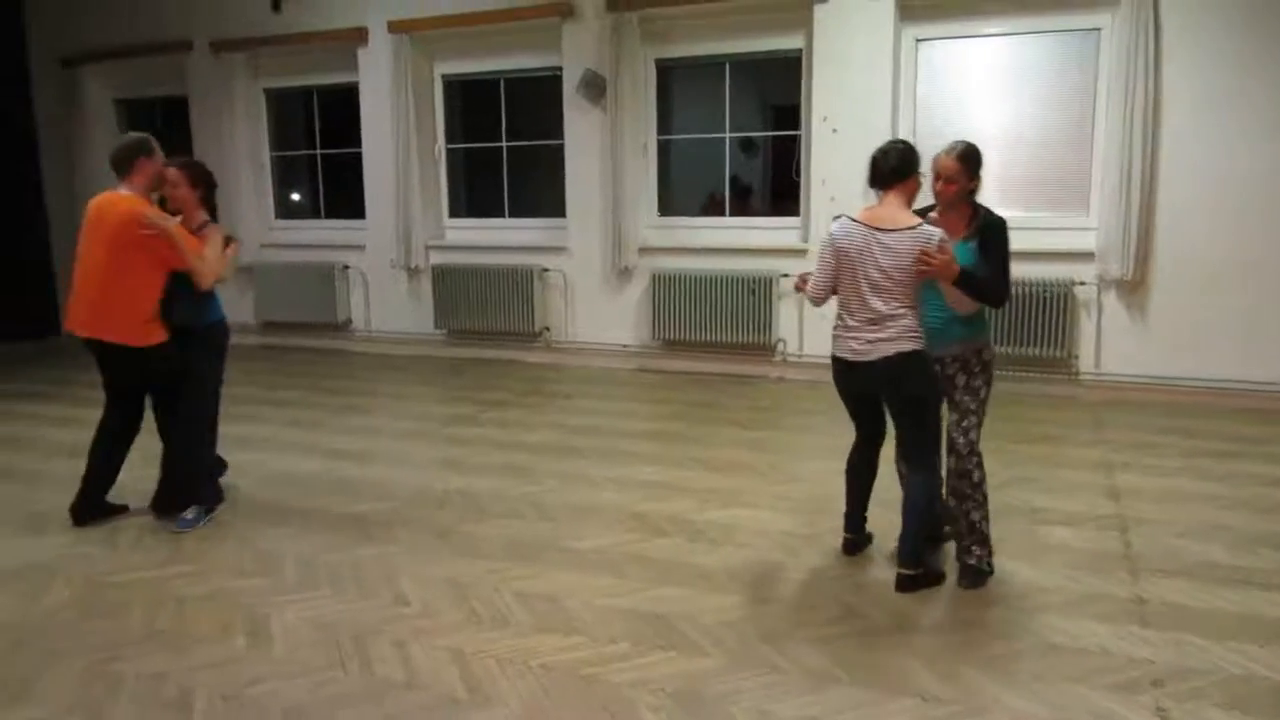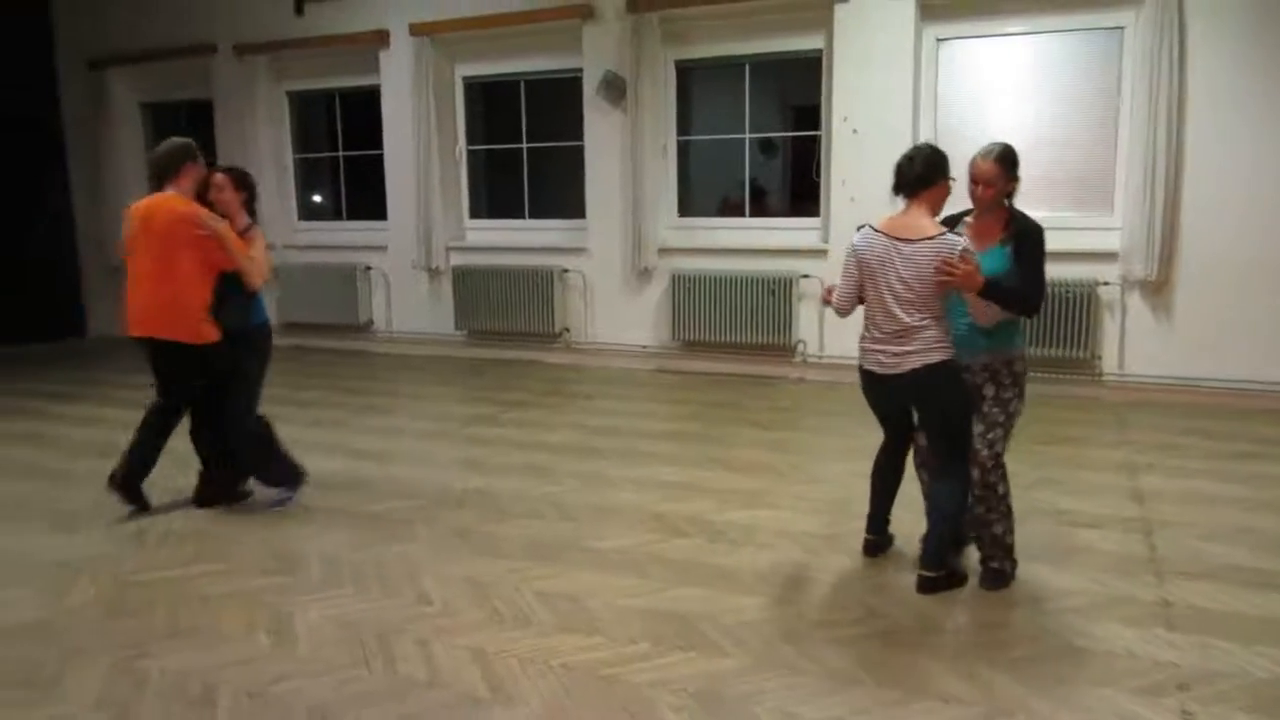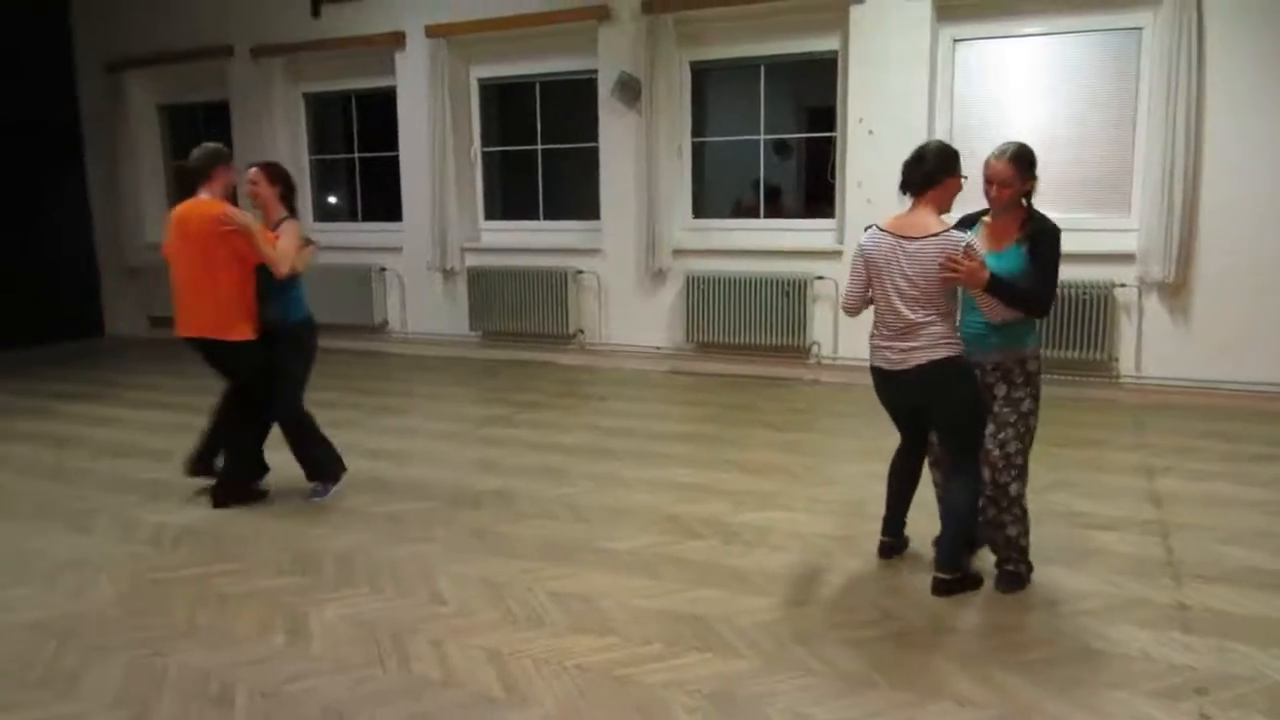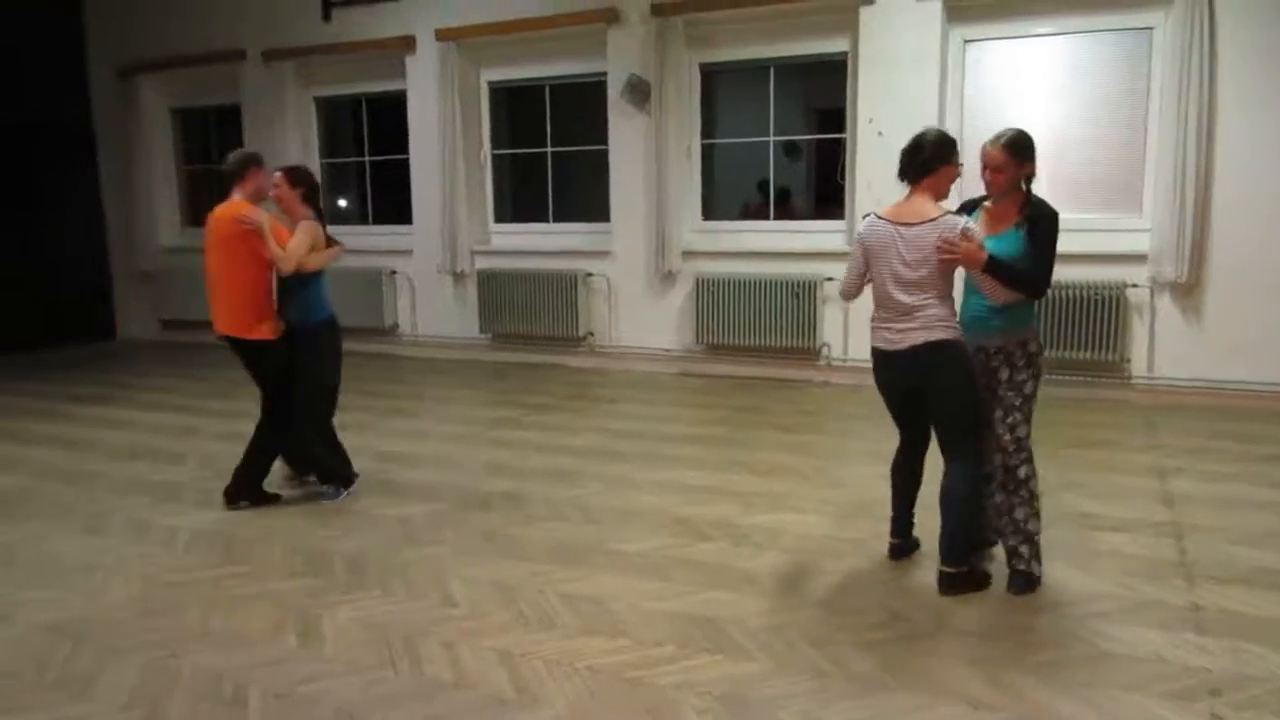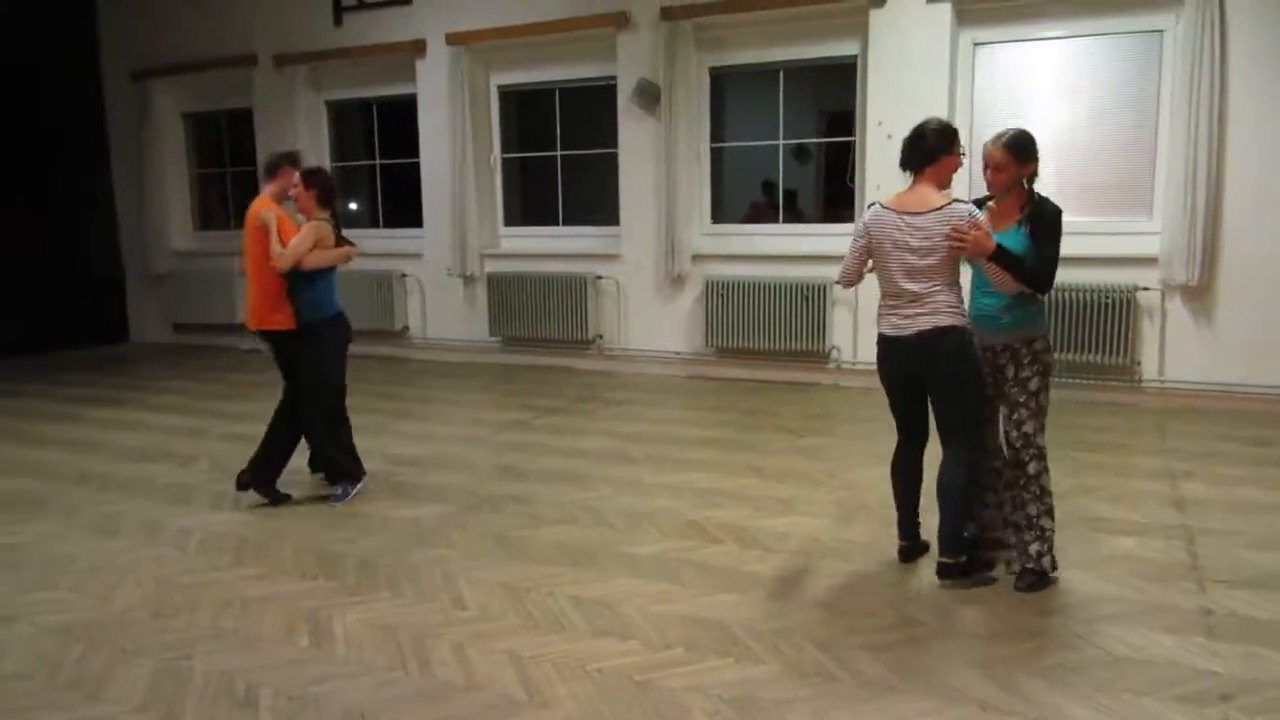
dt=0.2s
person 1, frame 1
left shoulder: (842, 229)
right shoulder: (929, 237)
left elbow: (818, 295)
left wrist: (806, 281)
left hip: (848, 360)
right hip: (903, 360)
left knee: (868, 438)
right knee: (921, 457)
left ankle: (853, 532)
right ankle: (911, 565)
person 1, frame 2
left shoulder: (864, 240)
right shoulder: (952, 247)
left elbow: (840, 305)
left wrist: (845, 294)
left hip: (876, 371)
right hip: (931, 371)
left knee: (897, 440)
right knee: (951, 464)
left ankle: (874, 534)
right ankle: (935, 567)
person 1, frame 3
left shoulder: (873, 238)
right shoulder: (956, 243)
left elbow: (851, 305)
left hip: (886, 369)
right hip: (941, 368)
left knee: (912, 442)
right knee: (963, 463)
left ankle: (891, 535)
right ankle: (948, 569)
person 1, frame 4
left shoulder: (871, 225)
right shoulder: (954, 227)
left elbow: (848, 291)
right elbow: (997, 291)
left hip: (886, 355)
right hip: (938, 353)
left knee: (912, 440)
right knee: (963, 453)
left ankle: (900, 537)
right ankle: (953, 566)
person 1, frame 5
left shoulder: (875, 216)
right shoulder: (961, 214)
left elbow: (847, 278)
left hip: (892, 344)
right hip: (945, 340)
left knee: (910, 437)
right knee: (960, 443)
left ankle: (908, 539)
right ankle: (952, 555)
person 2, frame 1
left shoulder: (989, 226)
right shoulder: (916, 221)
left elbow: (999, 295)
left wrist: (955, 273)
left hip: (969, 355)
right hip: (921, 352)
left knee: (962, 446)
left ankle: (975, 552)
person 2, frame 2
left shoulder: (1026, 233)
right shoulder: (951, 226)
left elbow: (1032, 304)
left wrist: (980, 285)
left hip: (1000, 365)
right hip: (951, 360)
left knee: (985, 459)
right knee: (928, 448)
left ankle: (998, 556)
person 2, frame 3
left shoulder: (1041, 233)
right shoulder: (969, 224)
left elbow: (1041, 305)
left wrist: (986, 281)
left hip: (1013, 365)
right hip: (965, 359)
left knee: (1002, 460)
right knee: (944, 451)
left ankle: (1013, 559)
person 2, frame 4
left shoulder: (1040, 217)
right shoulder: (970, 209)
left elbow: (1038, 286)
right elbow: (937, 259)
left wrist: (985, 261)
left hip: (1015, 347)
right hip: (969, 343)
left knee: (1011, 447)
left ankle: (1024, 559)
person 2, frame 5
left shoulder: (1044, 214)
right shoulder: (976, 209)
left elbow: (1042, 281)
left wrist: (992, 250)
left hip: (1024, 344)
right hip: (980, 341)
left knee: (1023, 443)
right knee: (977, 437)
left ankle: (1036, 556)
right ankle: (990, 531)
person 3, frame 1
left shoulder: (96, 207)
right shoulder: (151, 220)
right elbow: (205, 273)
right wrist: (225, 248)
left hip: (93, 327)
right hip: (136, 332)
left knee: (120, 411)
right knee: (173, 405)
left ankle: (91, 500)
person 3, frame 2
left shoulder: (138, 211)
right shoulder: (201, 220)
right elbow: (251, 271)
left hip: (148, 326)
right hip: (191, 329)
left knee: (171, 400)
left ankle: (129, 473)
person 3, frame 3
left shoulder: (177, 216)
right shoulder: (230, 218)
left hip: (194, 325)
right hip: (232, 327)
left knee: (240, 389)
right knee: (255, 400)
left ankle: (225, 461)
right ankle: (232, 484)
person 3, frame 4
left shoulder: (216, 216)
right elbow: (301, 262)
right wrist: (330, 253)
left hip: (232, 323)
right hip: (256, 326)
left knee: (280, 392)
right knee: (280, 401)
left ankle: (297, 456)
right ankle: (244, 486)
person 3, frame 5
left shoulder: (260, 210)
right shoulder: (273, 214)
right elbow: (305, 260)
right wrist: (344, 252)
left hip: (274, 316)
right hip: (279, 319)
right knee: (299, 394)
left ankle: (323, 457)
right ankle: (259, 473)
person 4, frame 1
left shoulder: (210, 233)
left hip: (204, 336)
right hip: (175, 333)
left knee: (192, 415)
right knee: (173, 412)
left ankle: (202, 498)
right ankle: (203, 479)
person 4, frame 2
left shoulder: (252, 236)
left elbow: (254, 281)
left hip: (247, 338)
right hip: (218, 334)
left knee: (238, 412)
right knee: (206, 410)
left ankle: (287, 476)
right ankle: (225, 478)
person 4, frame 3
left shoulder: (289, 228)
right shoulder: (263, 225)
left elbow: (281, 269)
left wrist: (251, 228)
left hip: (292, 332)
right hip: (266, 331)
left knee: (285, 406)
left ankle: (328, 470)
person 4, frame 4
left shoulder: (307, 228)
right shoulder: (302, 226)
left elbow: (286, 266)
left wrist: (266, 229)
left hip: (316, 332)
right hip: (299, 331)
left knee: (310, 407)
right knee: (299, 404)
left ankle: (340, 476)
right ankle: (316, 467)
person 4, frame 5
left shoulder: (315, 228)
right shoulder: (326, 226)
left elbow: (282, 263)
left wrist: (273, 227)
left hip: (321, 329)
right hip: (325, 325)
left knee: (317, 404)
right knee: (325, 401)
left ankle: (347, 474)
right ankle: (343, 469)
